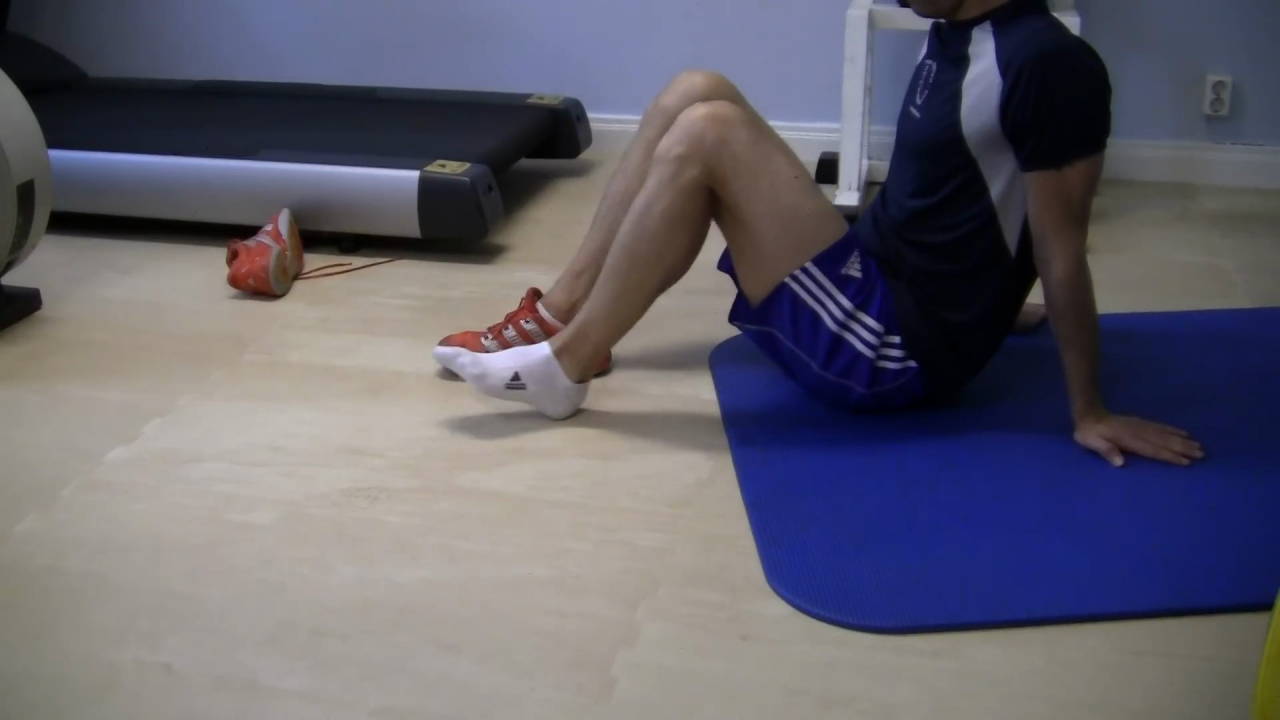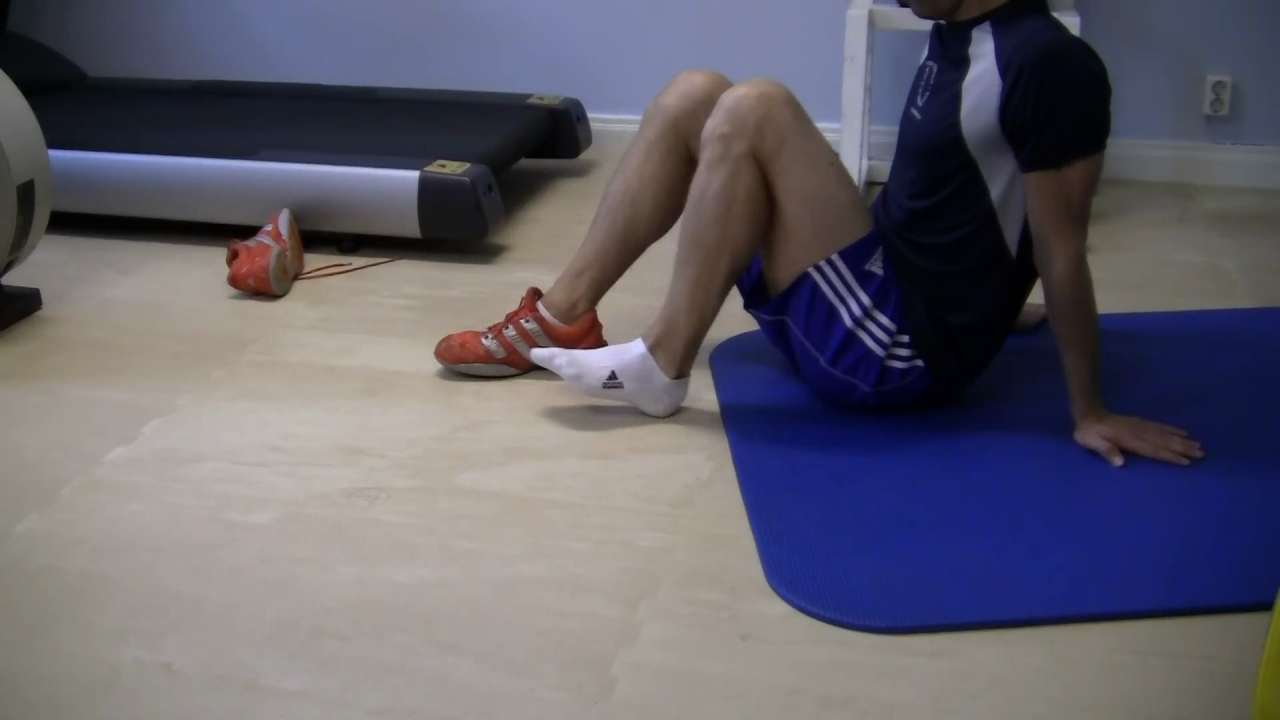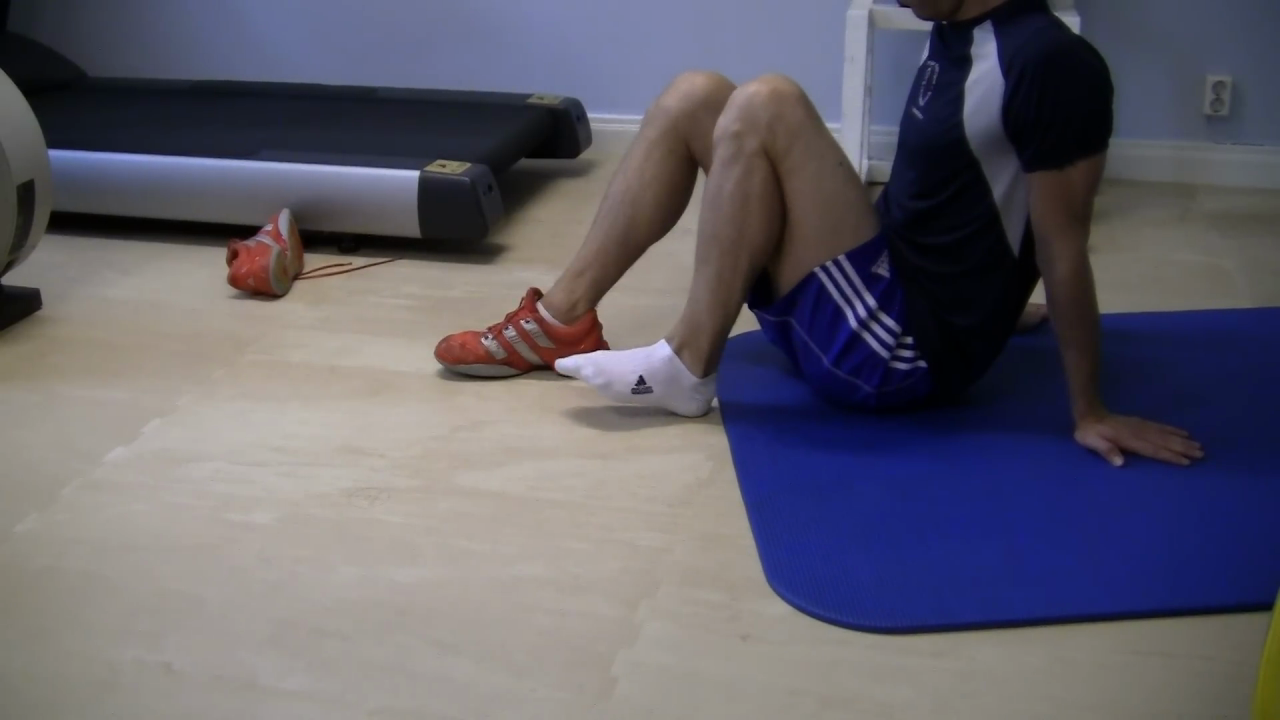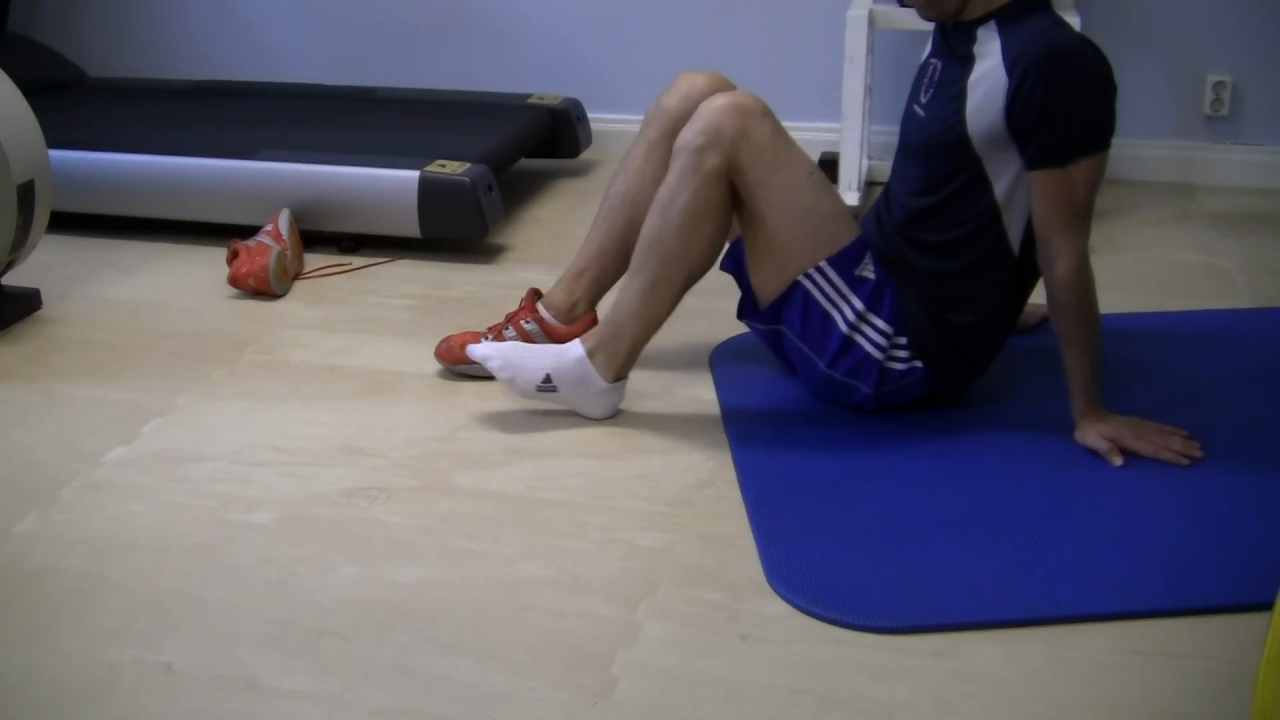
dt=0.7s
person 1, frame 1
left shoulder: (1047, 64)
left elbow: (1061, 252)
left wrist: (1089, 413)
left hip: (896, 345)
right hip: (871, 281)
left knee: (706, 135)
right knee: (695, 94)
left ankle: (561, 367)
right ankle: (559, 315)
person 1, frame 2
left shoulder: (1046, 63)
left elbow: (1061, 249)
left wrist: (1089, 413)
left hip: (900, 346)
right hip: (875, 289)
left knee: (754, 111)
right knee: (694, 96)
left ankle: (662, 366)
right ankle: (562, 317)
person 1, frame 3
left shoulder: (1049, 63)
left elbow: (1062, 249)
left wrist: (1089, 413)
left hip: (902, 347)
right hip: (875, 290)
left knee: (765, 108)
right knee: (694, 97)
left ankle: (688, 366)
right ankle: (563, 319)
person 1, frame 4
left shoulder: (1052, 62)
left elbow: (1063, 250)
left wrist: (1089, 412)
left hip: (899, 348)
right hip: (870, 288)
left knee: (727, 124)
right knee: (695, 95)
left ankle: (596, 368)
right ankle: (560, 317)
